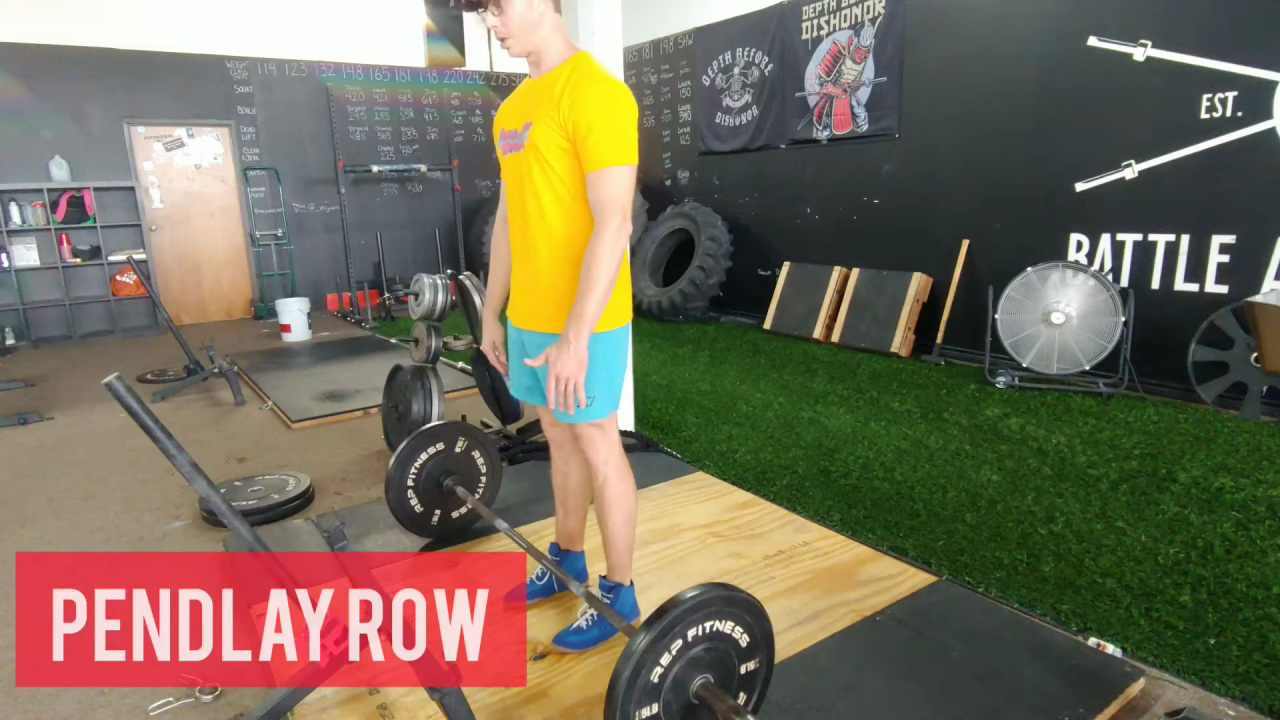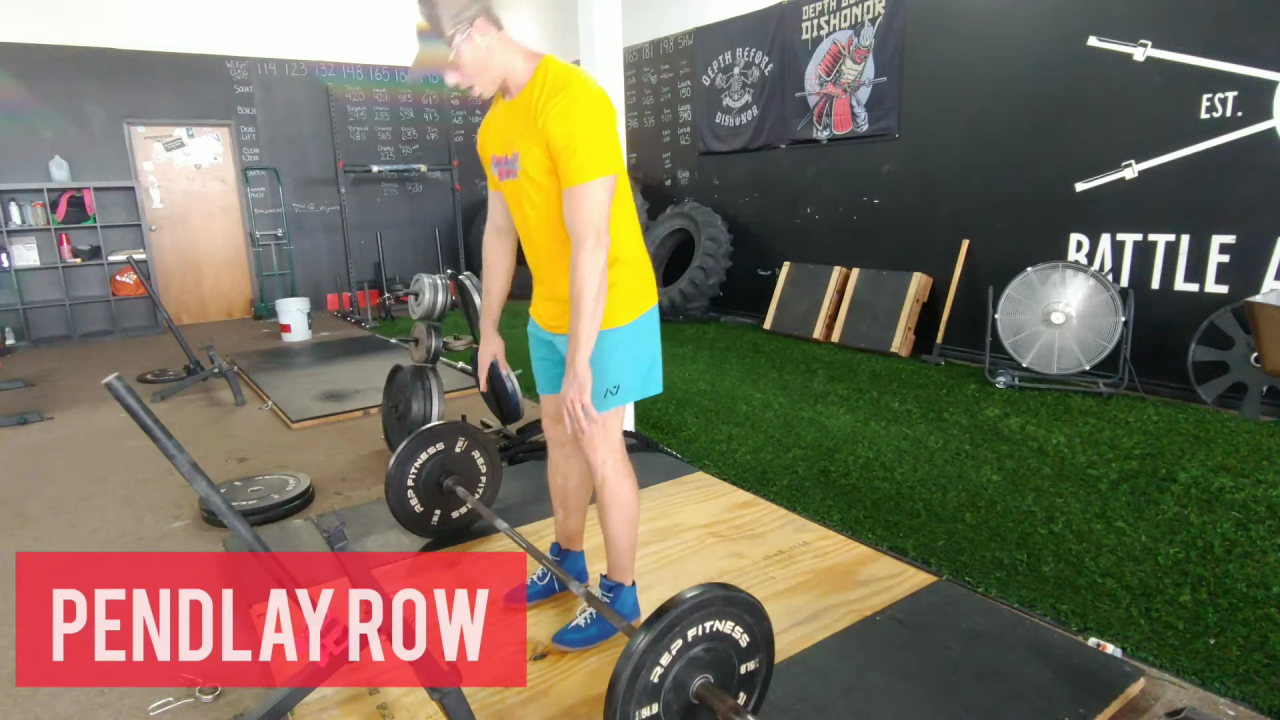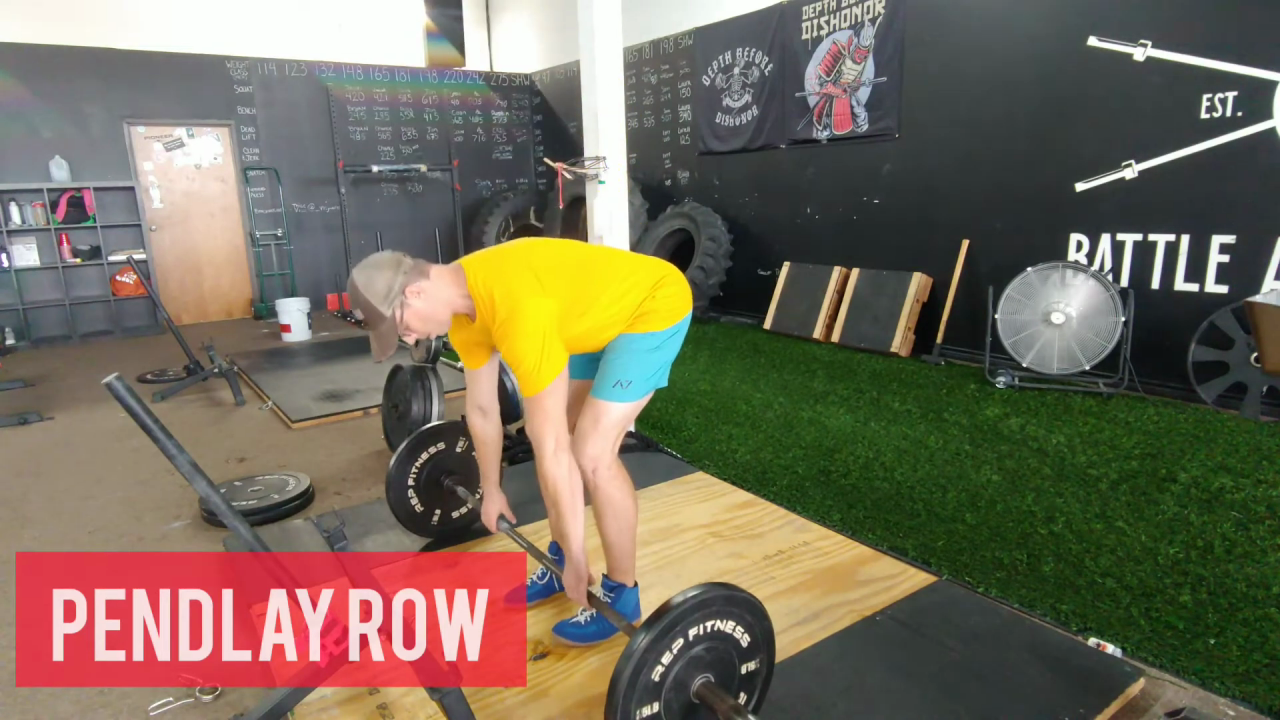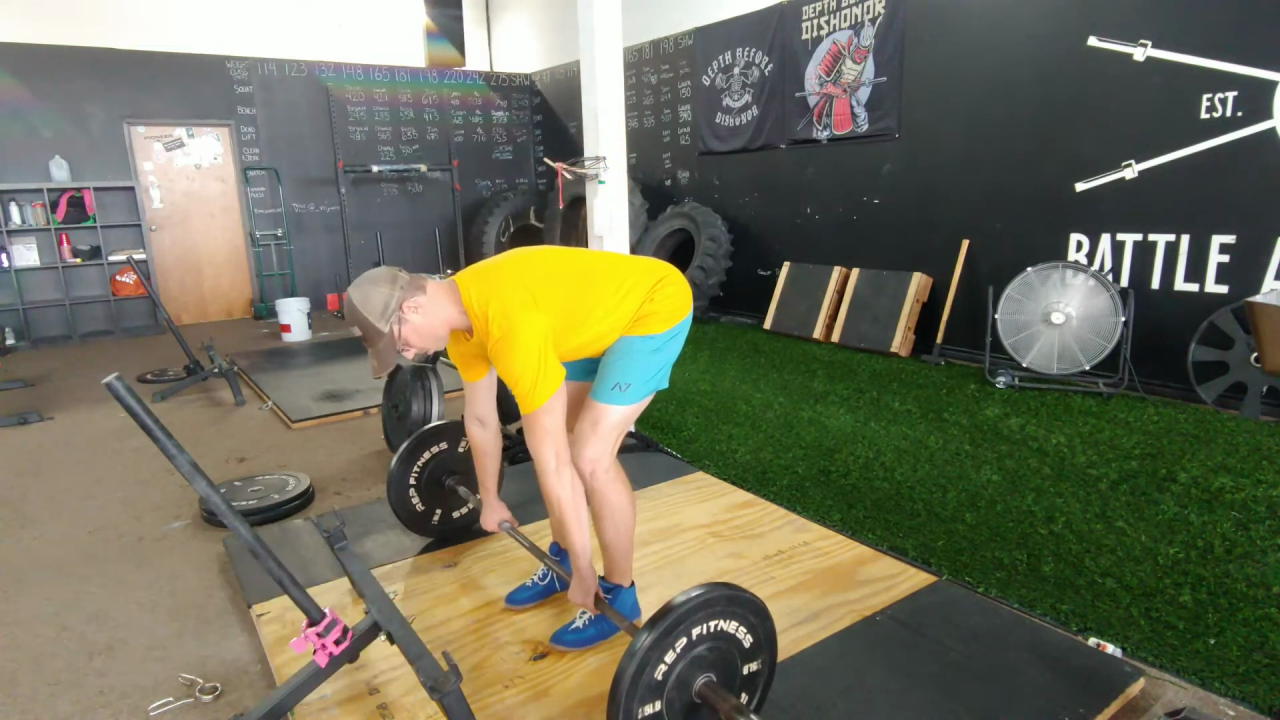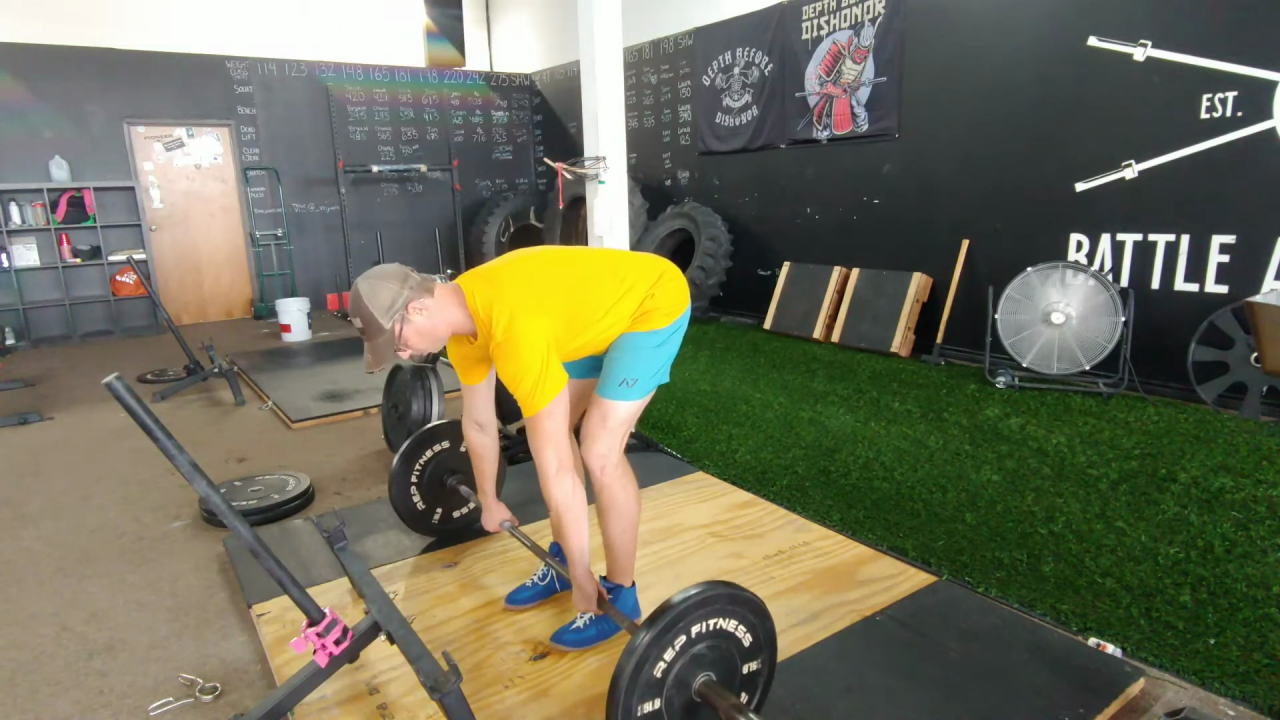
dt=1s
person 1, frame 1
left shoulder: (595, 93)
right shoulder: (515, 105)
left elbow: (613, 226)
left wrist: (575, 337)
right wrist: (493, 312)
left hip: (582, 320)
right hip: (530, 314)
left knee: (595, 445)
right knee: (560, 439)
left ankle: (619, 593)
right ankle: (568, 559)
person 1, frame 2
left shoulder: (572, 102)
right shoulder: (495, 124)
left elbow: (591, 244)
right elbow: (499, 231)
left wrist: (580, 361)
right wrist: (489, 327)
left hip: (606, 310)
right hip: (550, 310)
left knee: (598, 444)
right knee: (559, 434)
left ankle: (620, 595)
right ankle: (567, 559)
person 1, frame 3
left shoulder: (518, 312)
right shoulder: (461, 302)
left elbow: (555, 450)
right elbow: (481, 408)
left wrist: (576, 559)
right wrist: (490, 491)
left hip: (654, 306)
right hip: (604, 311)
left knee: (593, 453)
right knee: (541, 430)
left ankle: (621, 595)
right ankle: (557, 561)
person 1, frame 4
left shoulder: (511, 326)
right shoulder: (459, 311)
left elbow: (555, 464)
right elbow: (480, 419)
left wrist: (583, 572)
right wrist: (489, 500)
left hip: (655, 306)
right hip: (606, 309)
left knee: (591, 455)
right knee: (550, 434)
left ankle: (619, 594)
right ankle: (561, 562)
person 1, frame 5
left shoulder: (515, 332)
right shoulder: (460, 312)
left elbow: (557, 467)
right elbow: (478, 423)
left wrist: (582, 578)
right wrist: (488, 501)
left hip: (653, 302)
right hip: (605, 305)
left knee: (598, 450)
right knee: (551, 432)
left ankle: (619, 595)
right ankle: (561, 563)
